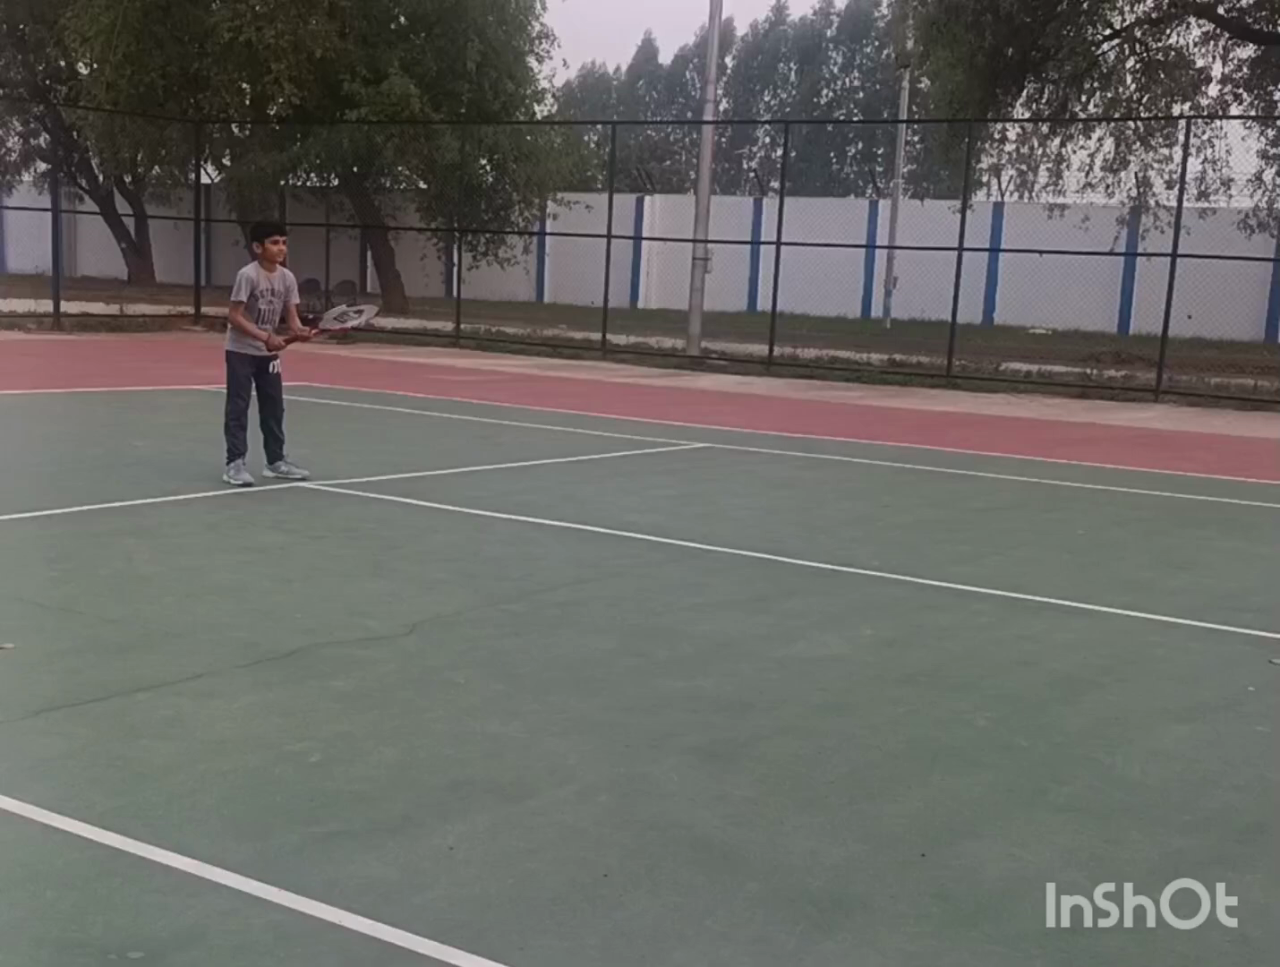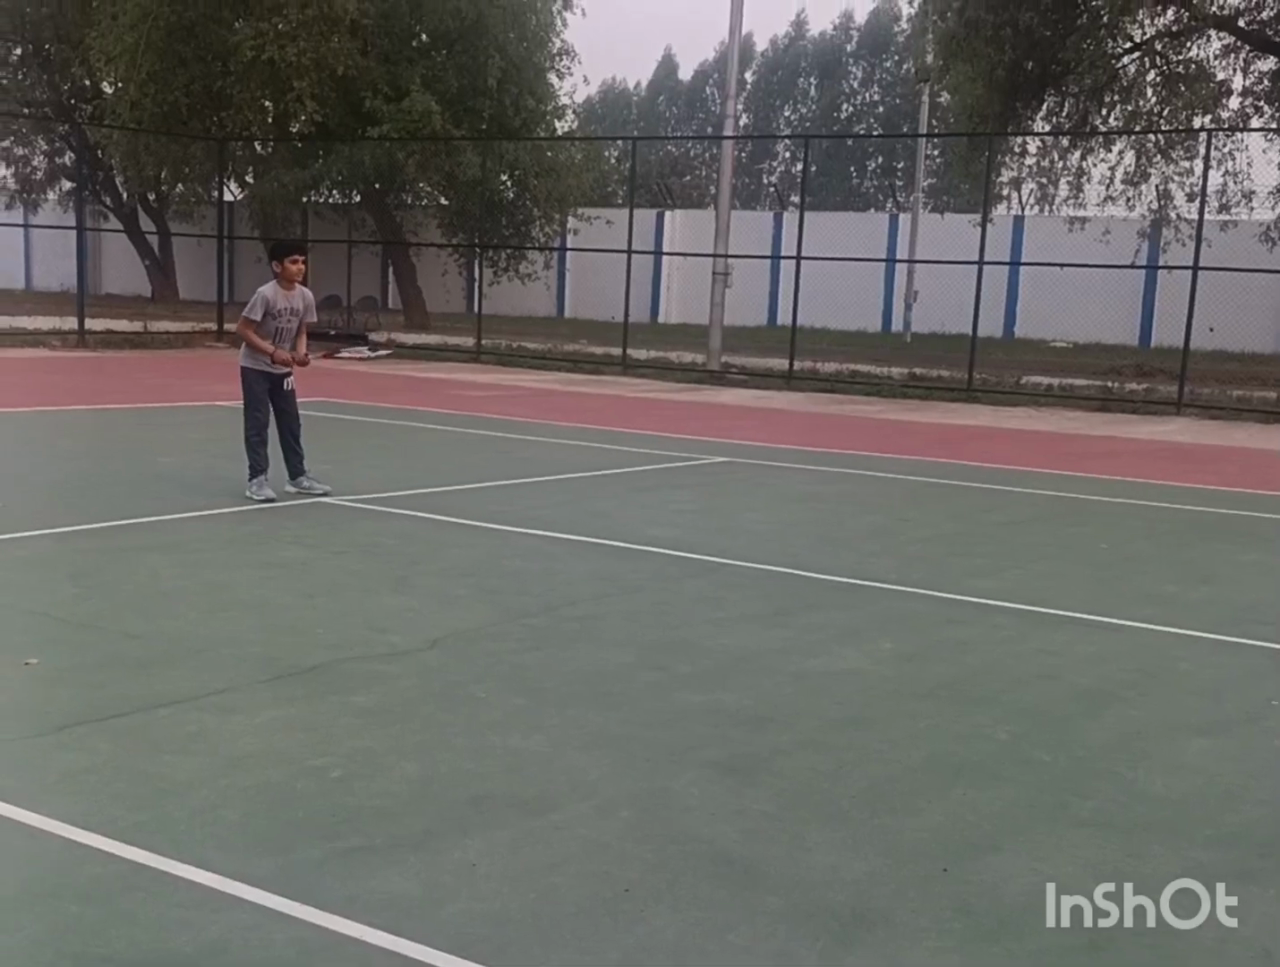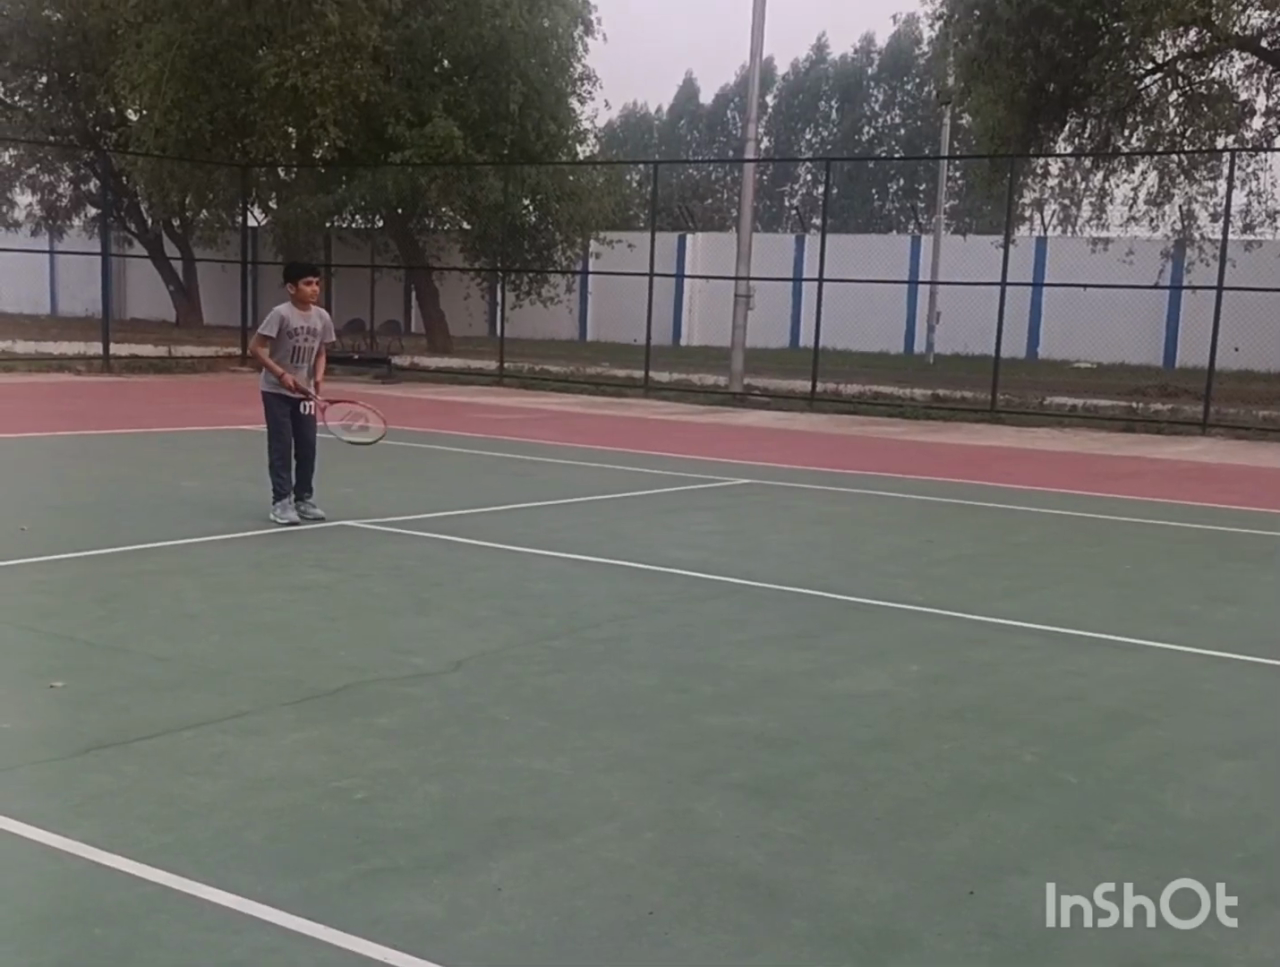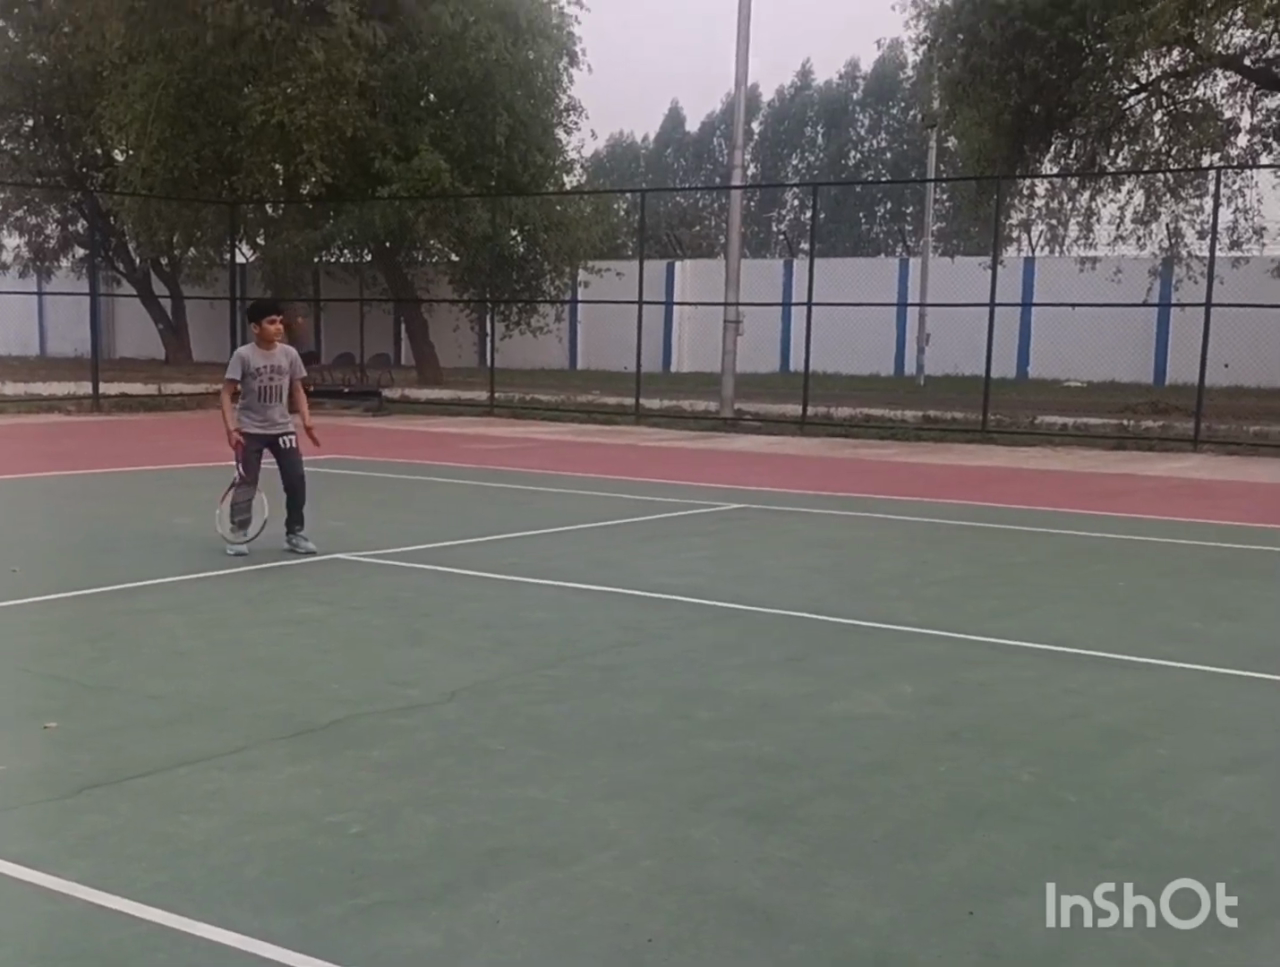
dt=0.4s
person 1, frame 1
left shoulder: (287, 278)
right shoulder: (248, 275)
left elbow: (291, 314)
right elbow: (234, 316)
left wrist: (299, 331)
right wrist: (265, 337)
left hip: (269, 353)
right hip: (241, 351)
left knee: (274, 407)
right knee: (238, 407)
left ankle: (276, 461)
right ankle: (235, 463)
person 1, frame 2
left shoulder: (305, 297)
right shoulder: (265, 294)
right elbow: (243, 330)
left wrist: (300, 353)
right wrist: (272, 351)
left hip: (283, 370)
right hip: (256, 367)
left knee: (291, 422)
right knee: (258, 423)
left ankle: (298, 476)
right ankle: (257, 479)
person 1, frame 3
left shoulder: (323, 317)
right shoulder: (280, 314)
right elbow: (256, 347)
left wrist: (318, 378)
right wrist: (281, 374)
left hip: (304, 393)
right hip: (276, 391)
left knee: (307, 447)
right knee: (281, 446)
left ankle: (303, 499)
right ankle: (281, 502)
person 1, frame 4
left shoulder: (290, 354)
right shoulder: (243, 355)
left elbow: (297, 391)
right elbow: (227, 393)
left wrist: (307, 421)
right wrist: (231, 429)
left hip: (283, 429)
right hip: (250, 430)
left knee: (296, 480)
right knee: (247, 482)
left ankle: (296, 533)
right ankle: (239, 533)
